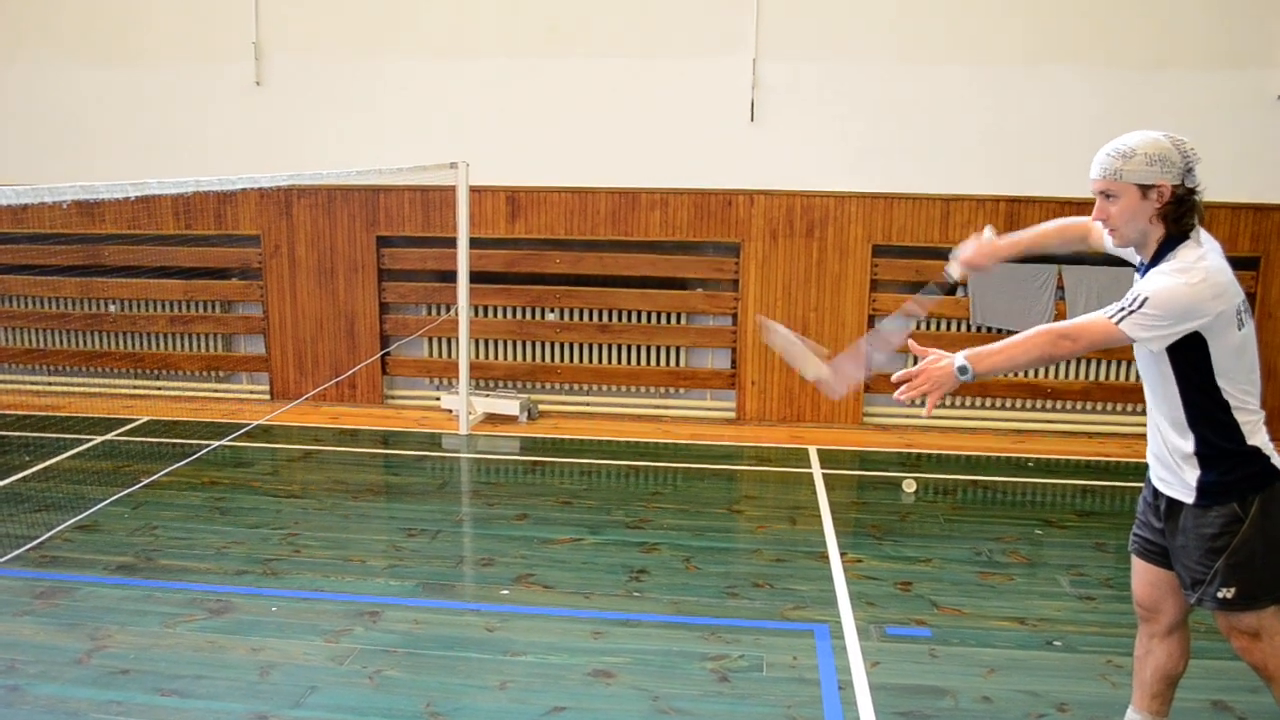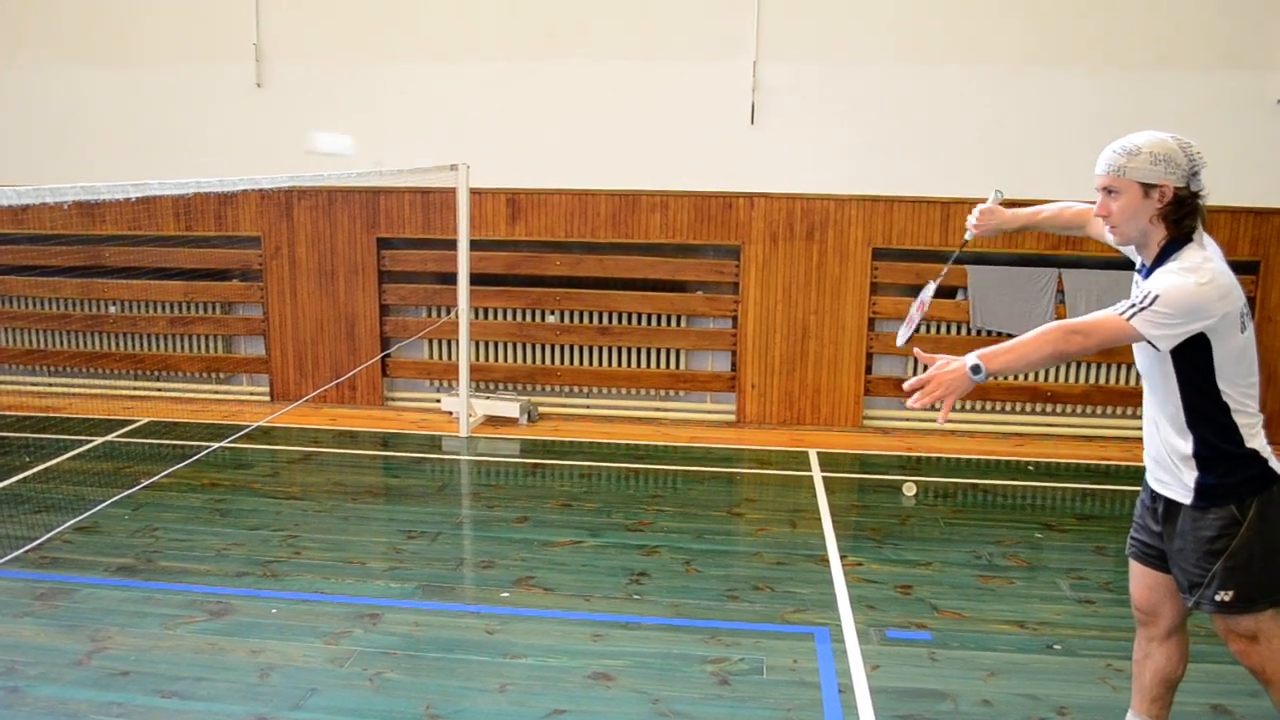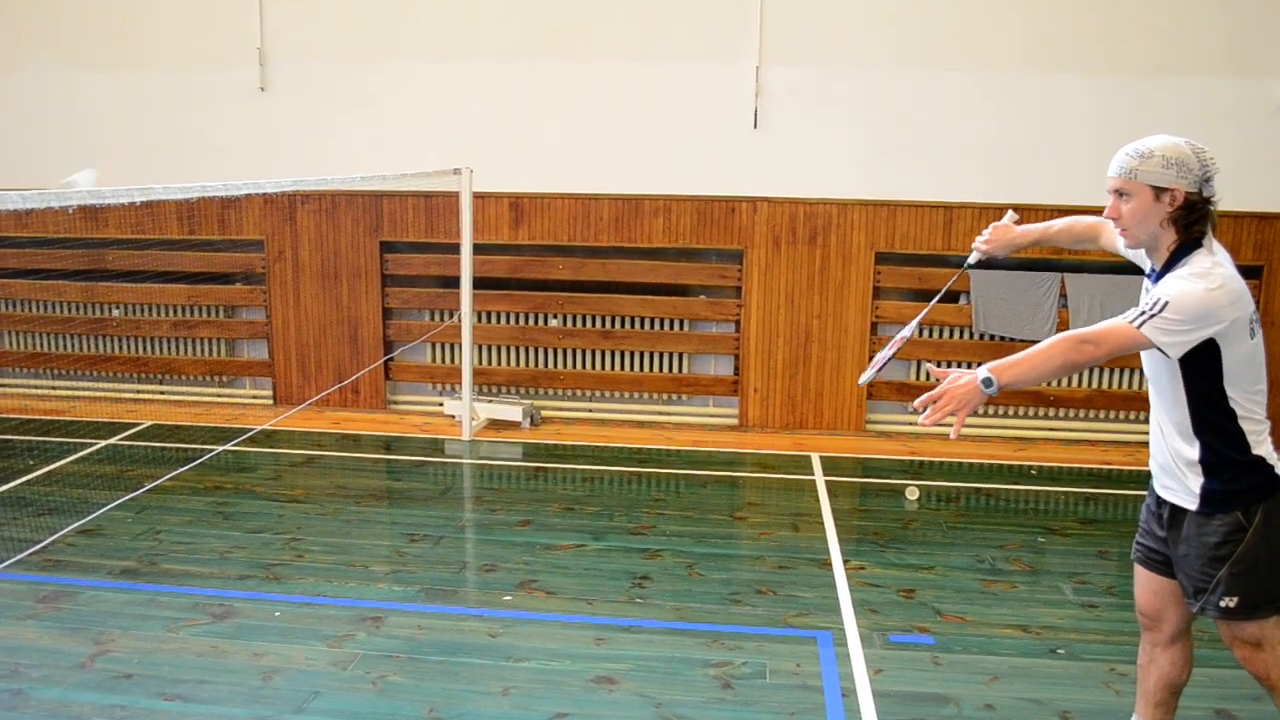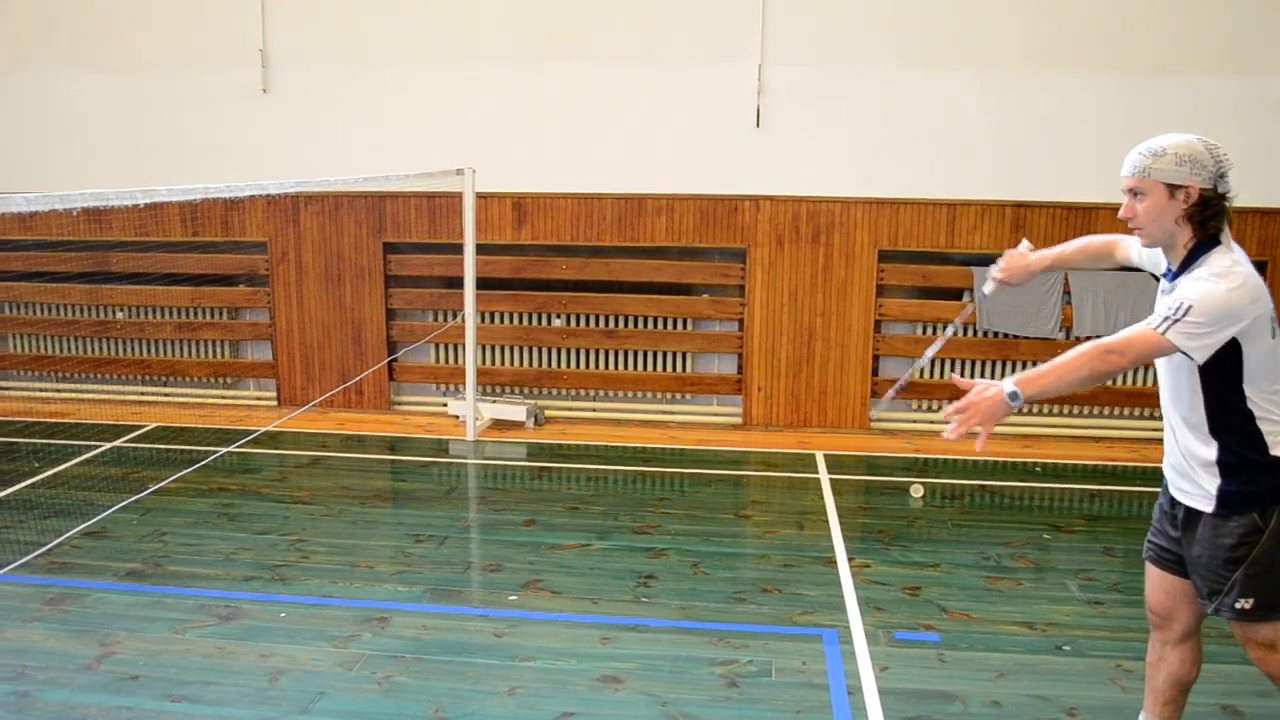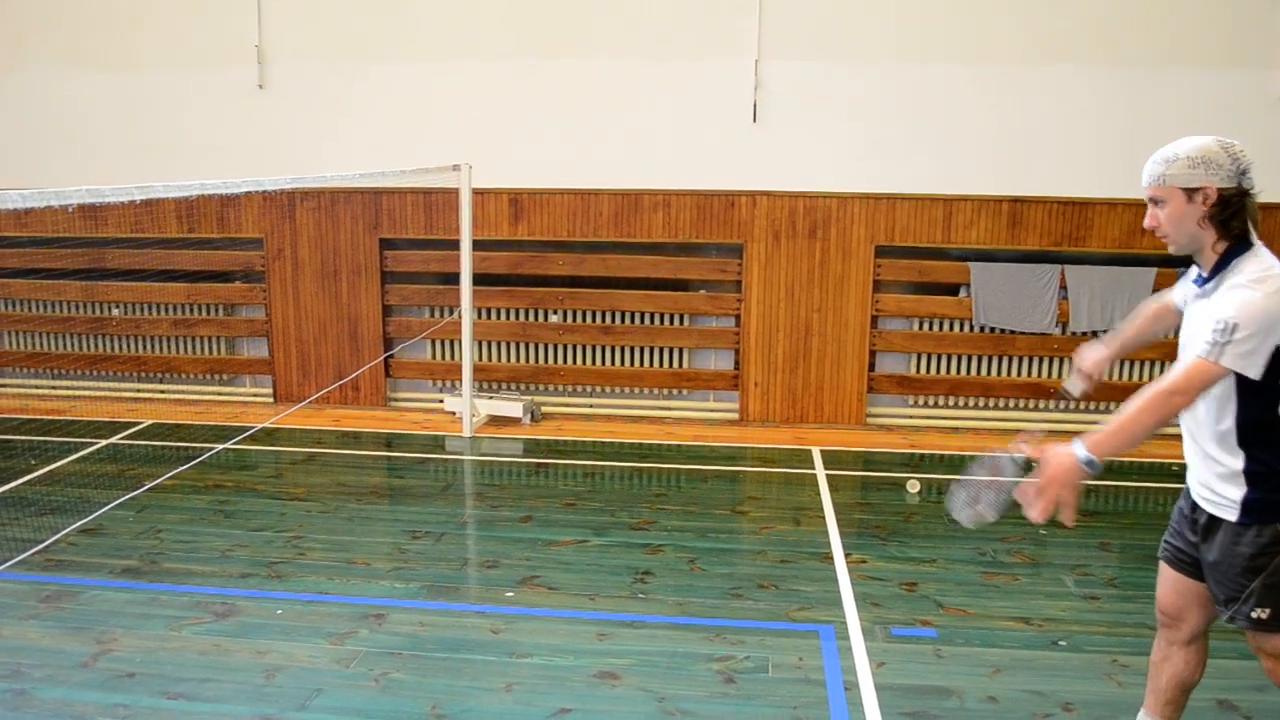
dt=0.2s
person 1, frame 1
left shoulder: (1187, 282)
right shoulder: (1164, 240)
left elbow: (1067, 340)
right elbow: (1078, 231)
left wrist: (961, 364)
right wrist: (1000, 247)
left hip: (1226, 490)
right hip: (1172, 479)
right knee: (1156, 612)
person 1, frame 2
left shoulder: (1193, 283)
right shoulder: (1163, 242)
left elbow: (1075, 338)
right elbow: (1083, 219)
left wrist: (973, 366)
right wrist: (1011, 217)
left hip: (1223, 494)
right hip: (1168, 483)
right knee: (1154, 616)
person 1, frame 3
left shoulder: (1203, 287)
right shoulder: (1168, 249)
left elbow: (1087, 347)
right elbow: (1095, 230)
left wrist: (985, 379)
right wrist: (1023, 234)
left hip: (1229, 501)
right hip: (1174, 489)
right knee: (1159, 622)
person 1, frame 4
left shoulder: (1222, 286)
right shoulder: (1180, 254)
left elbow: (1113, 354)
right elbow: (1110, 246)
left wrist: (1009, 392)
right wrist: (1037, 259)
right hip: (1186, 489)
right knee: (1169, 620)
person 1, frame 5
right shoulder: (1212, 269)
left elbow: (1176, 391)
right elbow: (1166, 308)
left wrist: (1083, 456)
right wrist: (1108, 347)
right hip: (1206, 495)
right knee: (1176, 620)
